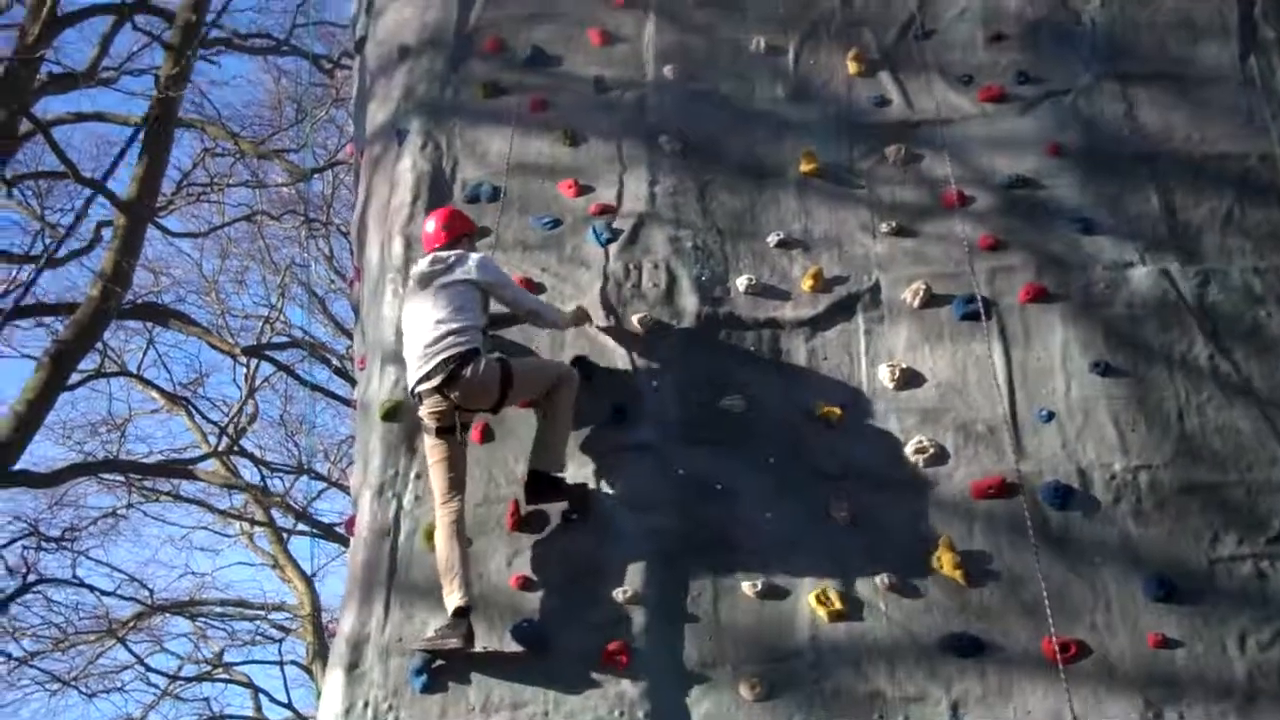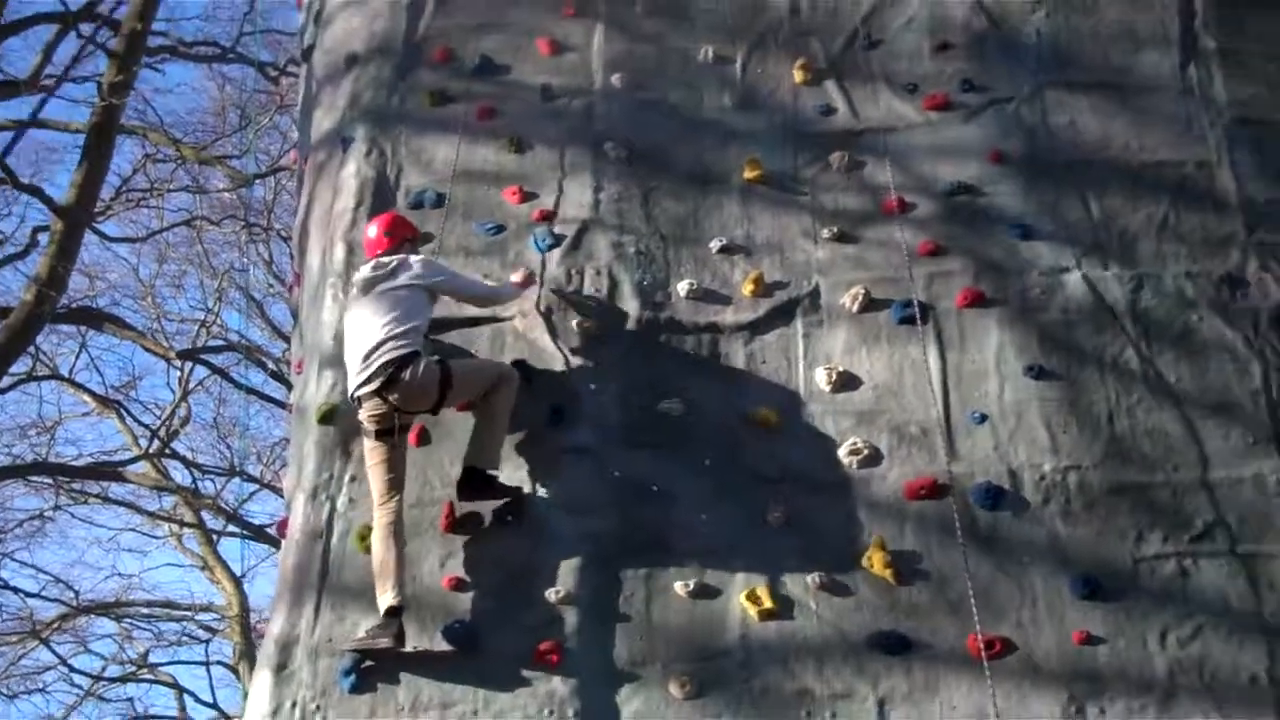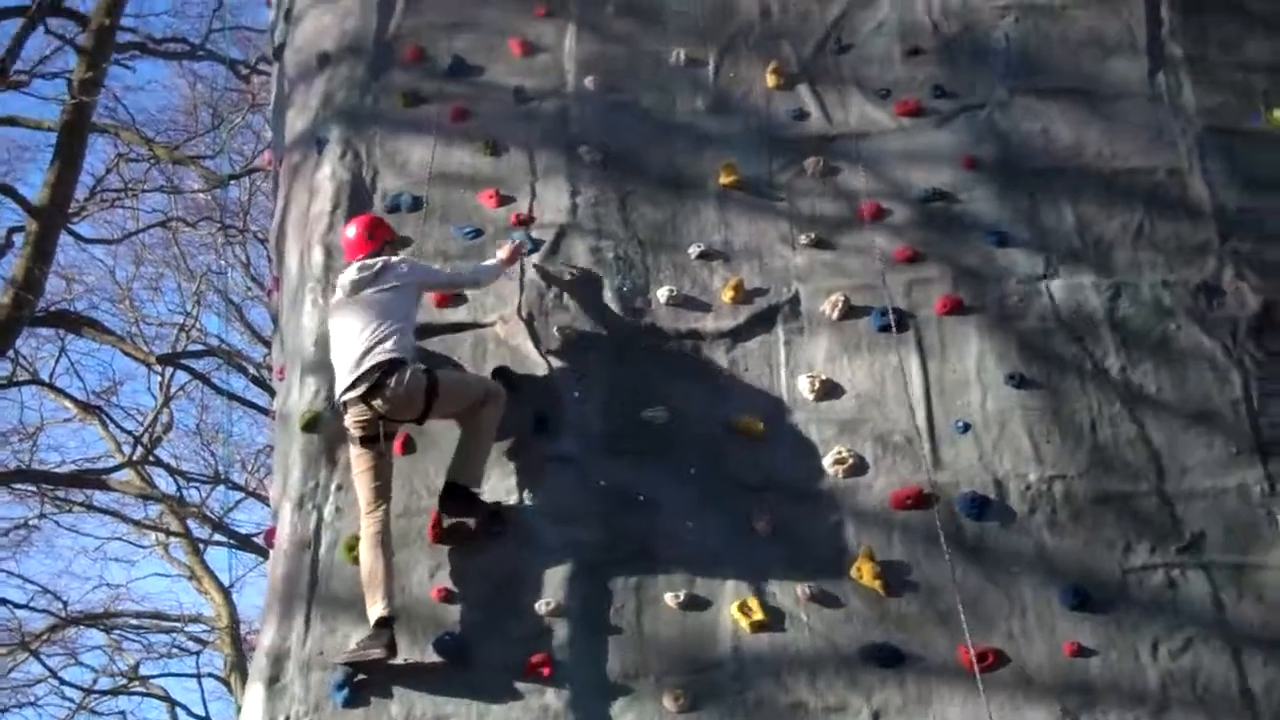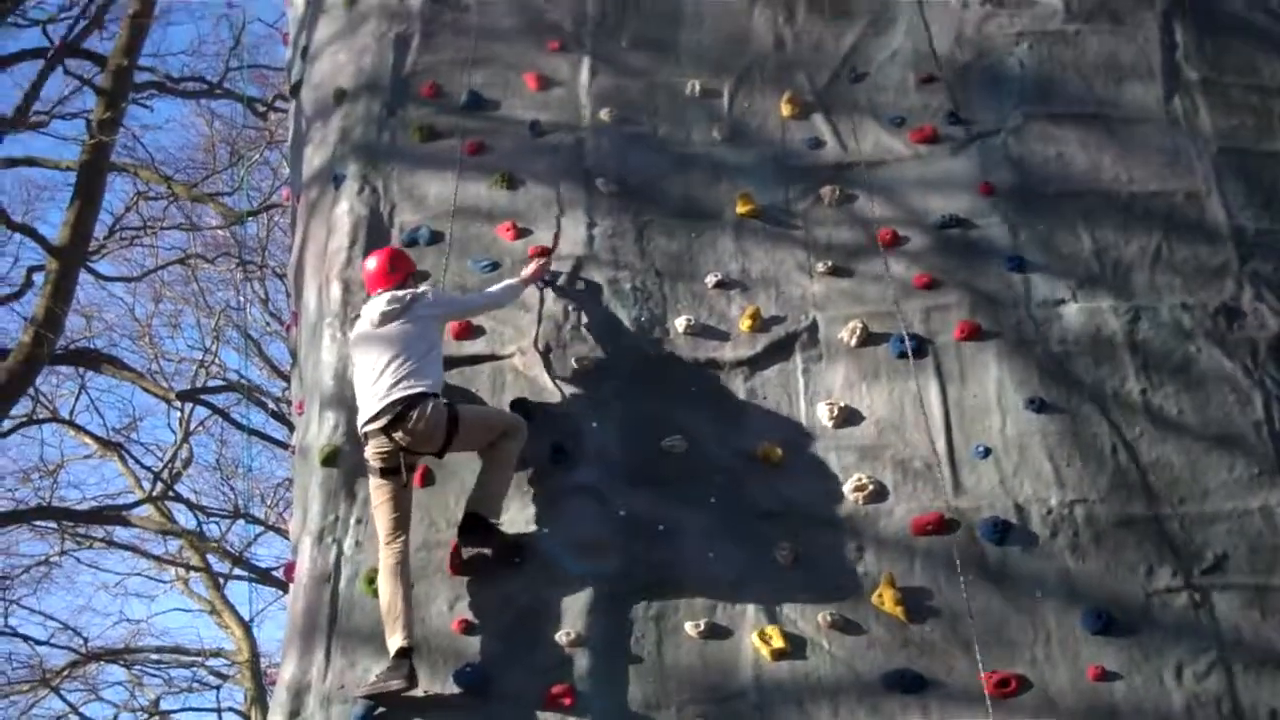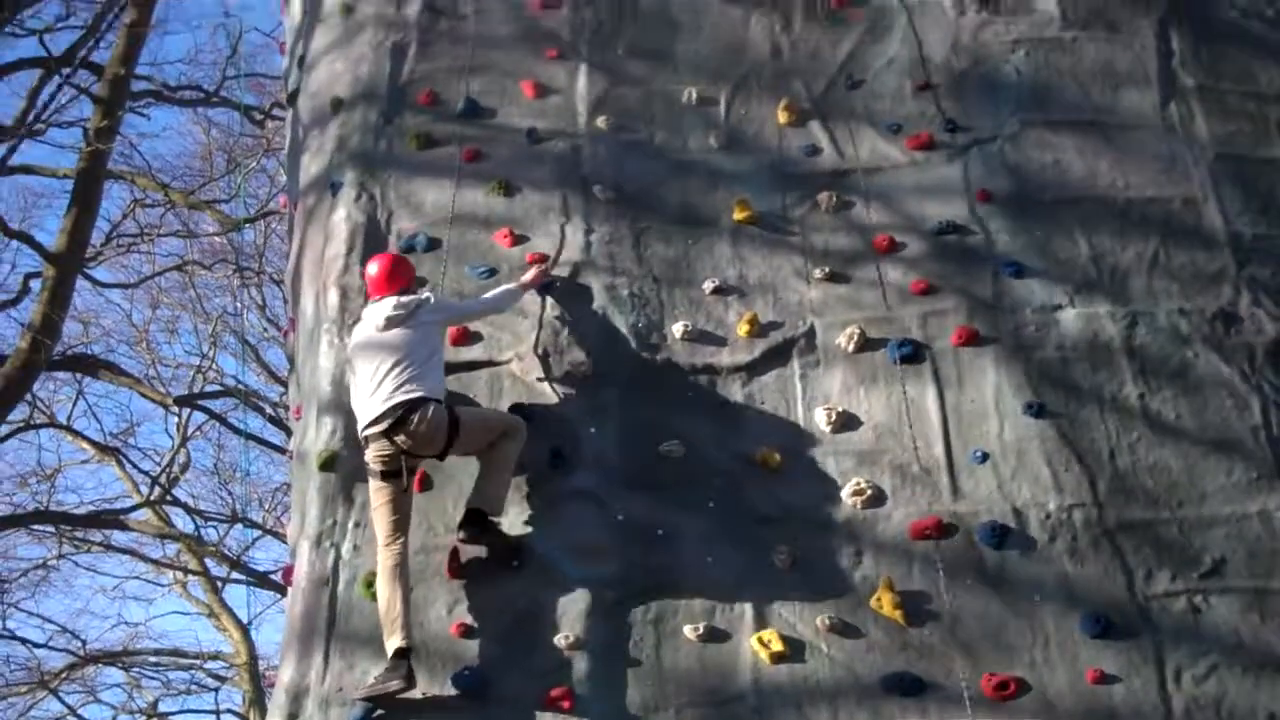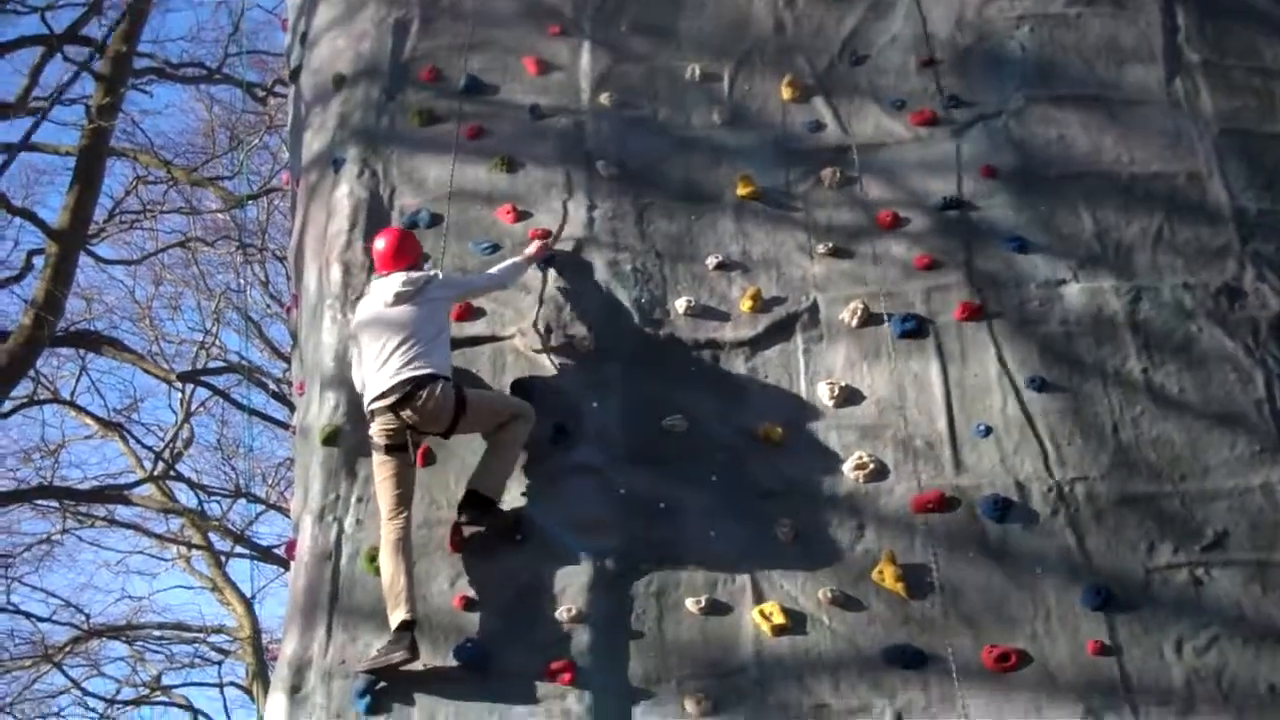
dt=0.1s
person 1, frame 1
left shoulder: (414, 287)
right shoulder: (474, 264)
right elbow: (530, 309)
right wrist: (569, 320)
left hip: (429, 397)
right hip: (469, 373)
left knee: (448, 506)
right knee: (563, 375)
left ankle: (459, 616)
right ankle: (543, 476)
person 1, frame 2
left shoulder: (357, 293)
right shoulder: (417, 267)
right elbow: (485, 295)
right wrist: (516, 286)
left hip: (368, 400)
right hip: (409, 375)
left knee: (386, 507)
right knee: (503, 375)
left ankle: (390, 615)
right ankle: (476, 475)
person 1, frame 3
left shoulder: (338, 296)
right shoulder: (401, 270)
right elbow: (469, 278)
right wrist: (503, 261)
left hip: (354, 404)
right hip: (397, 382)
left knee: (373, 515)
right knee: (490, 392)
left ankle: (381, 626)
right ankle: (459, 490)
person 1, frame 4
left shoulder: (359, 329)
right shoulder: (427, 301)
right elbow: (490, 299)
right wrist: (526, 279)
left hip: (375, 437)
right hip: (419, 415)
left knee: (392, 547)
right knee: (511, 427)
left ankle: (400, 657)
right ankle: (477, 521)
person 1, frame 5
left shoulder: (358, 334)
right shoulder: (428, 307)
right elbow: (489, 305)
right wrist: (525, 283)
left hip: (377, 442)
right hip: (422, 420)
left knee: (390, 550)
right knee: (511, 427)
left ankle: (399, 658)
right ankle: (477, 519)
person 1, frame 6
left shoulder: (363, 309)
right shoulder: (435, 284)
left elbow: (359, 381)
right elbow: (494, 279)
right wrist: (528, 257)
left hip: (382, 416)
right hip: (429, 396)
left knee: (394, 523)
right knee: (520, 413)
left ankle: (402, 630)
right ankle: (479, 501)
